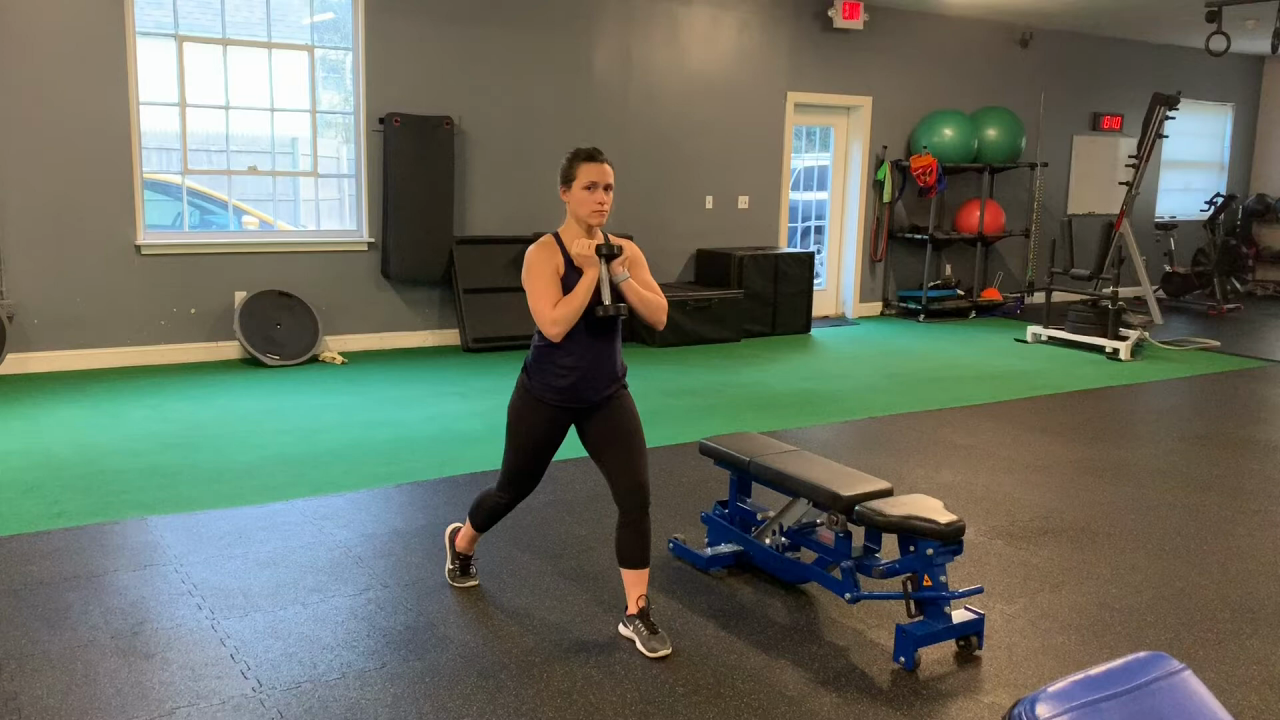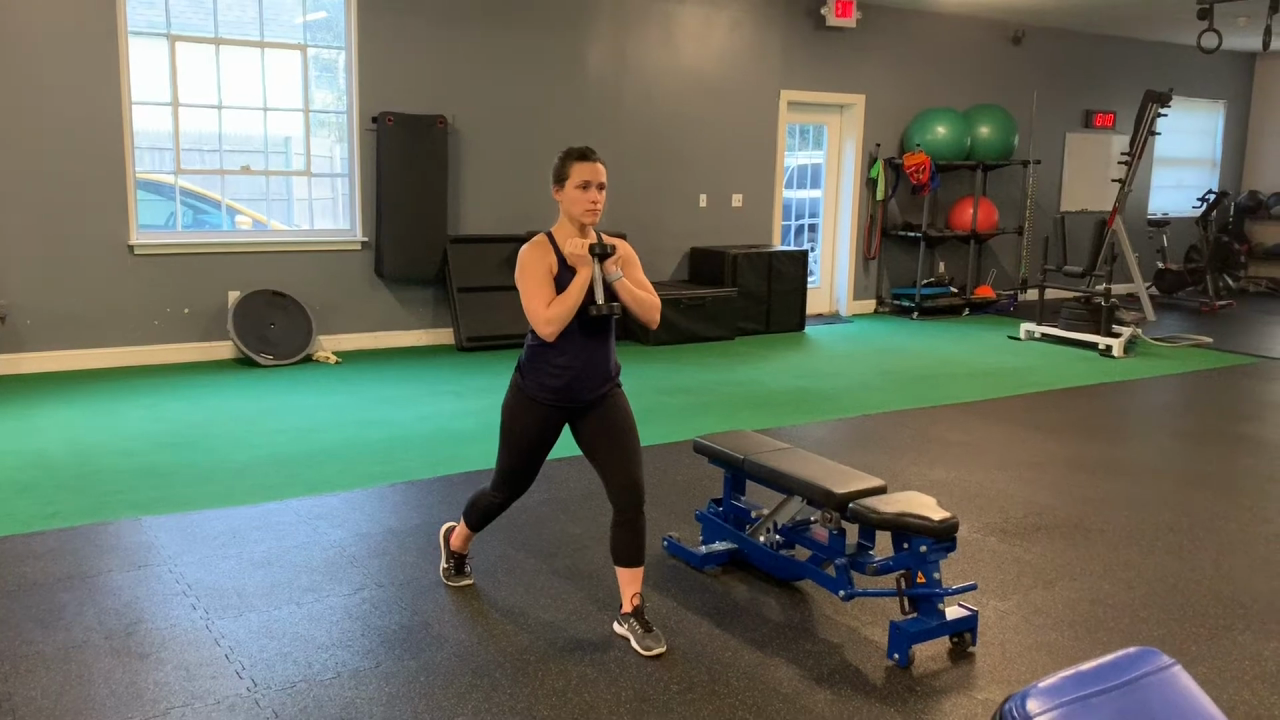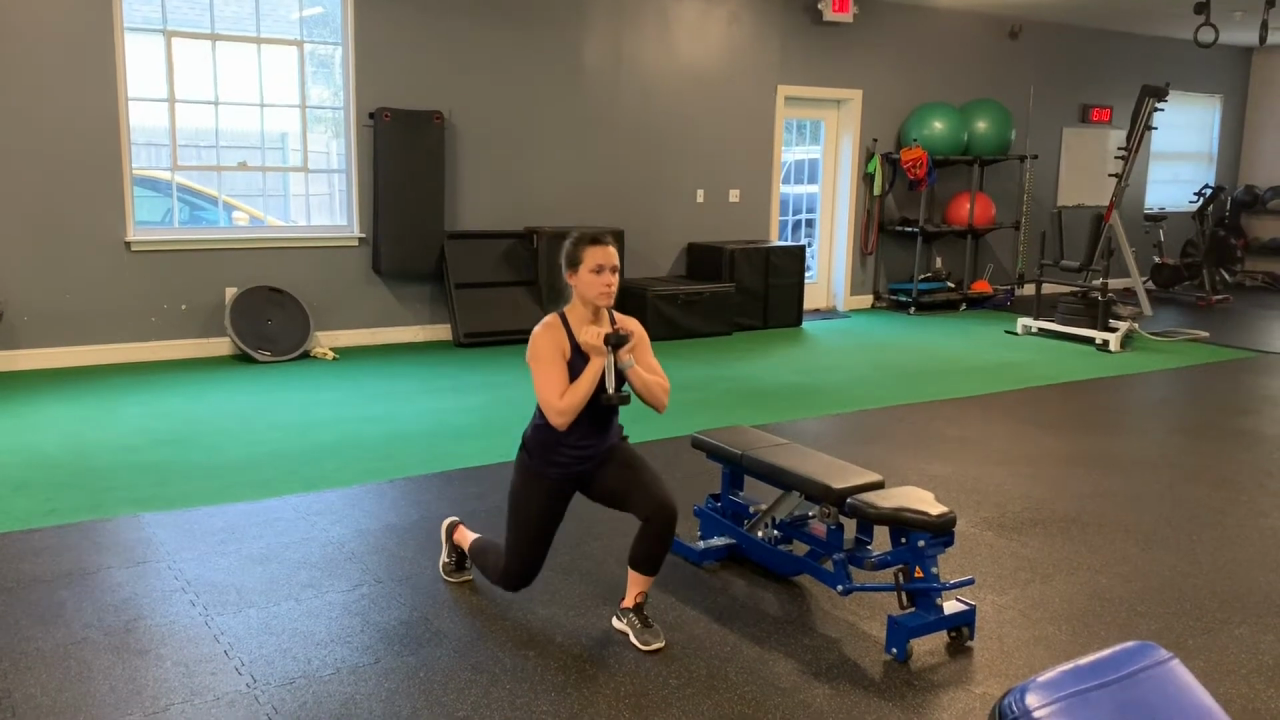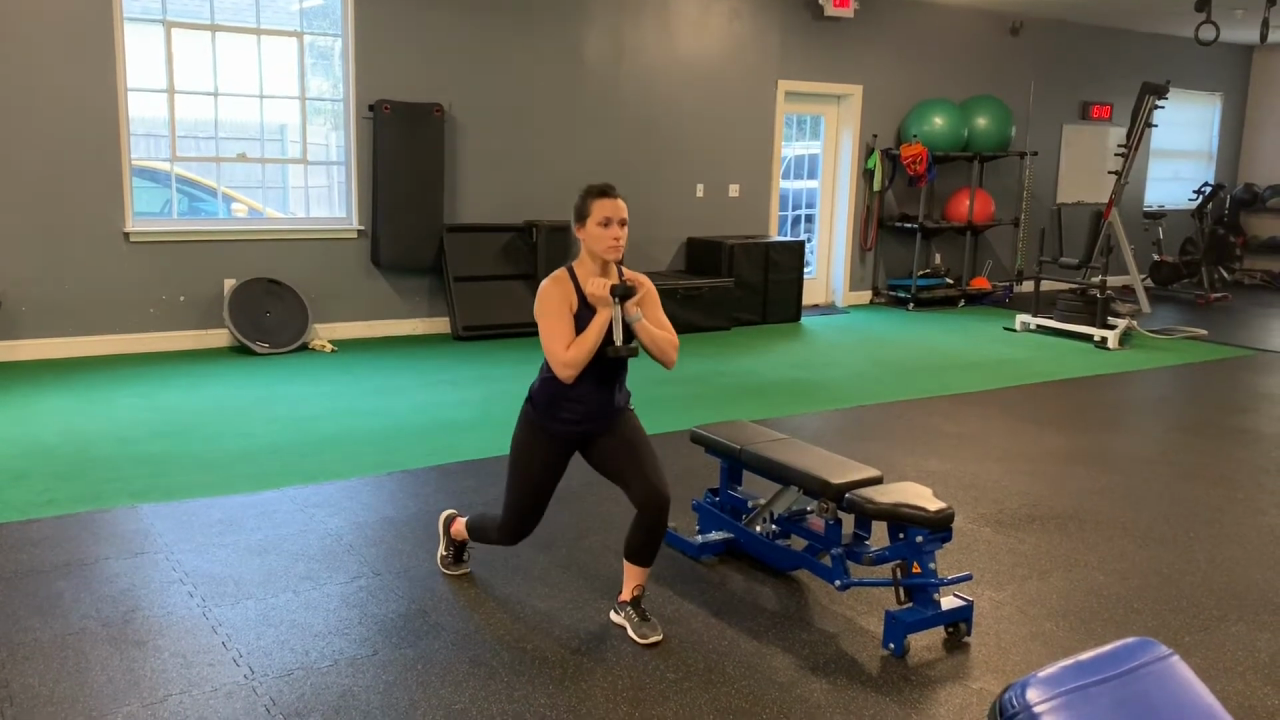
dt=0.7s
person 1, frame 1
left shoulder: (626, 250)
right shoulder: (543, 253)
left elbow: (659, 317)
right elbow: (554, 326)
left wrist: (619, 273)
right wrist: (590, 272)
left hip: (606, 394)
right hip: (546, 395)
left knee: (636, 495)
right knee: (514, 488)
left ankle: (636, 614)
right ankle: (461, 541)
person 1, frame 2
left shoulder: (619, 249)
right shoulder: (536, 252)
left elbow: (652, 317)
right elbow: (547, 325)
left wrist: (613, 273)
right wrist: (583, 271)
left hip: (600, 393)
right hip: (539, 394)
left knee: (630, 494)
right knee: (507, 488)
left ankle: (631, 612)
right ankle: (455, 541)
person 1, frame 3
left shoulder: (629, 328)
right shoulder: (549, 334)
left elbow: (661, 399)
right elbow: (560, 415)
left wrist: (625, 360)
right wrist: (597, 360)
left hip: (605, 453)
right hip: (548, 462)
left knee: (662, 510)
right knee: (516, 574)
left ankle: (631, 609)
right ankle: (459, 535)
person 1, frame 4
left shoulder: (638, 285)
right shoulder: (557, 288)
left elbow: (670, 356)
right elbow: (566, 367)
left wrist: (631, 313)
right wrist: (604, 312)
left hip: (610, 416)
right hip: (551, 421)
left knee: (656, 499)
right knee: (513, 528)
left ankle: (629, 601)
right ankle: (455, 527)
